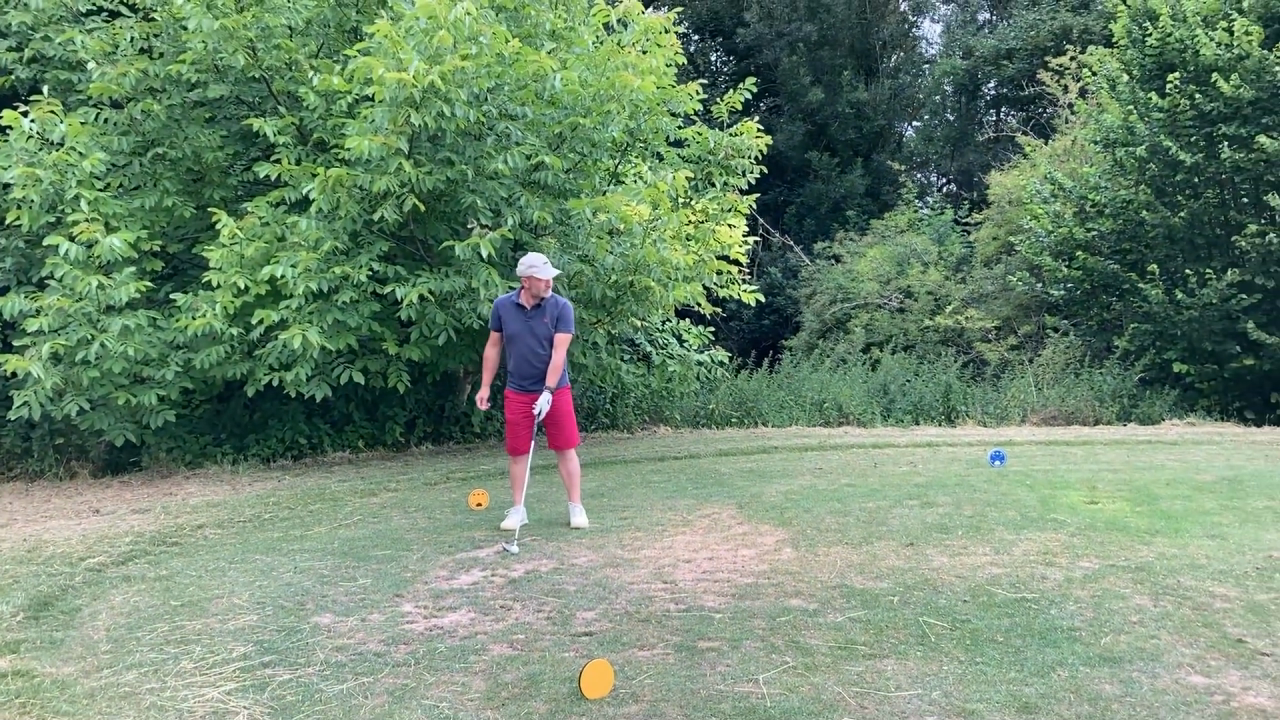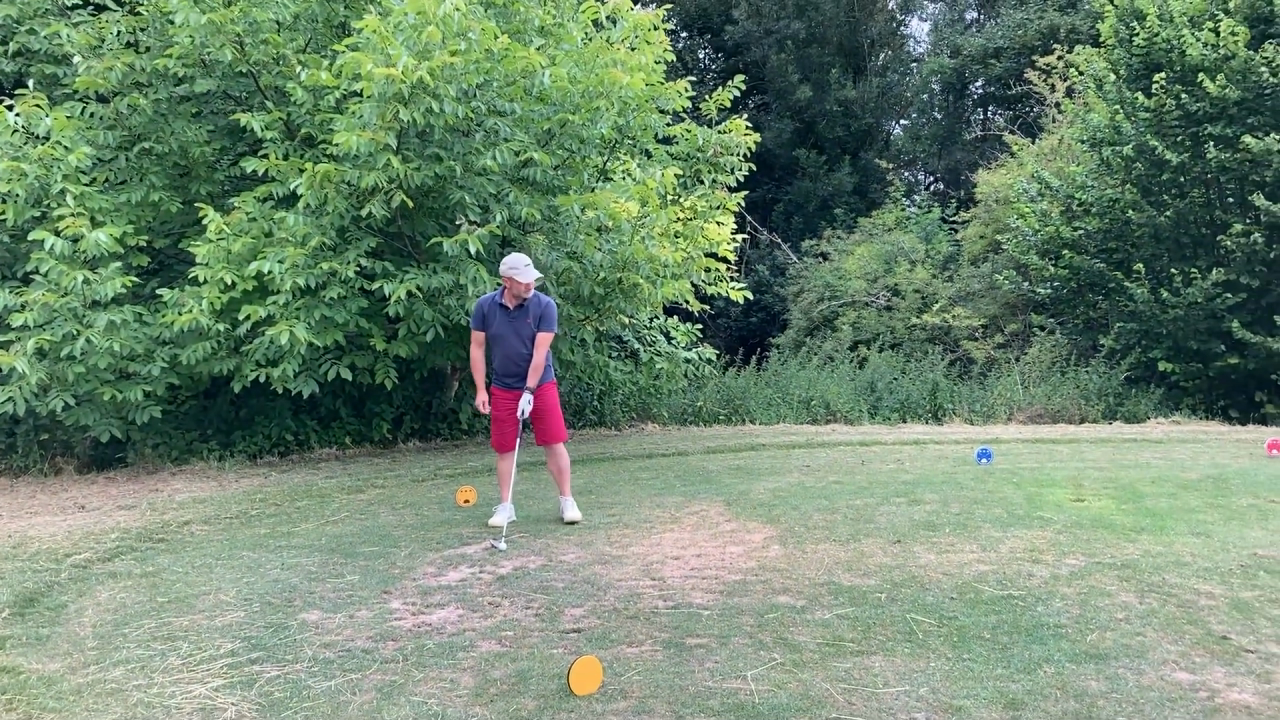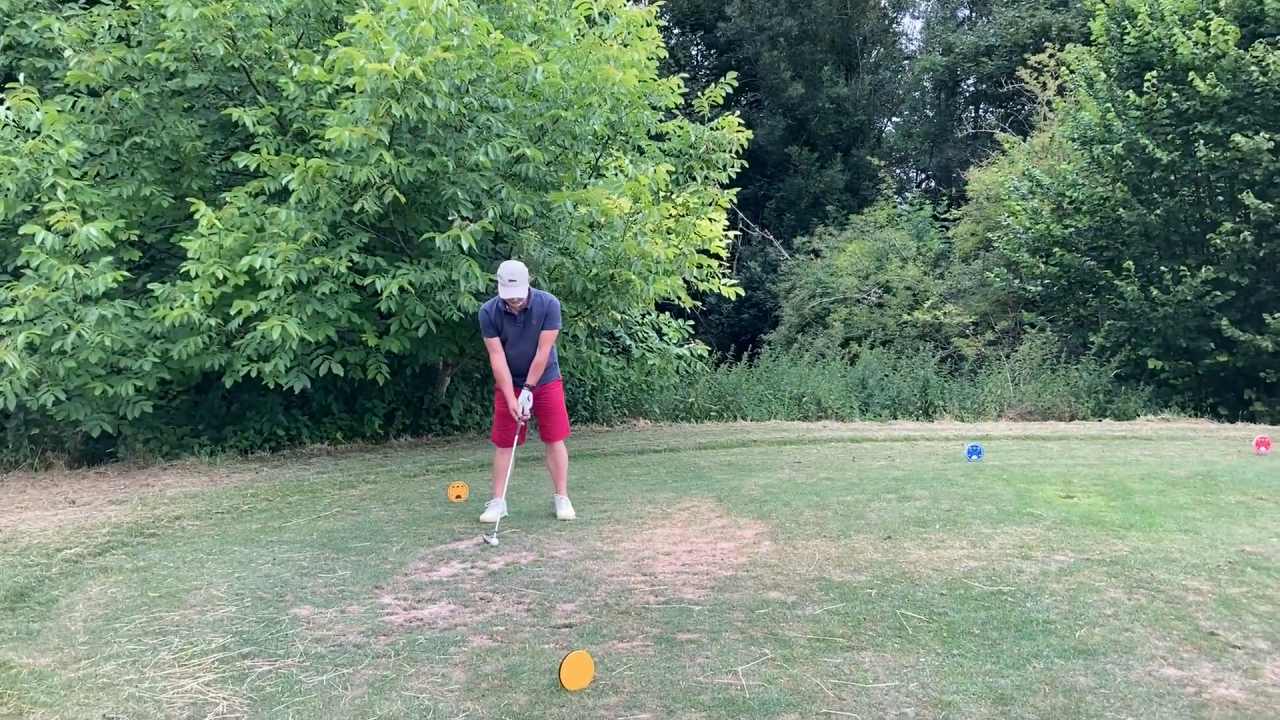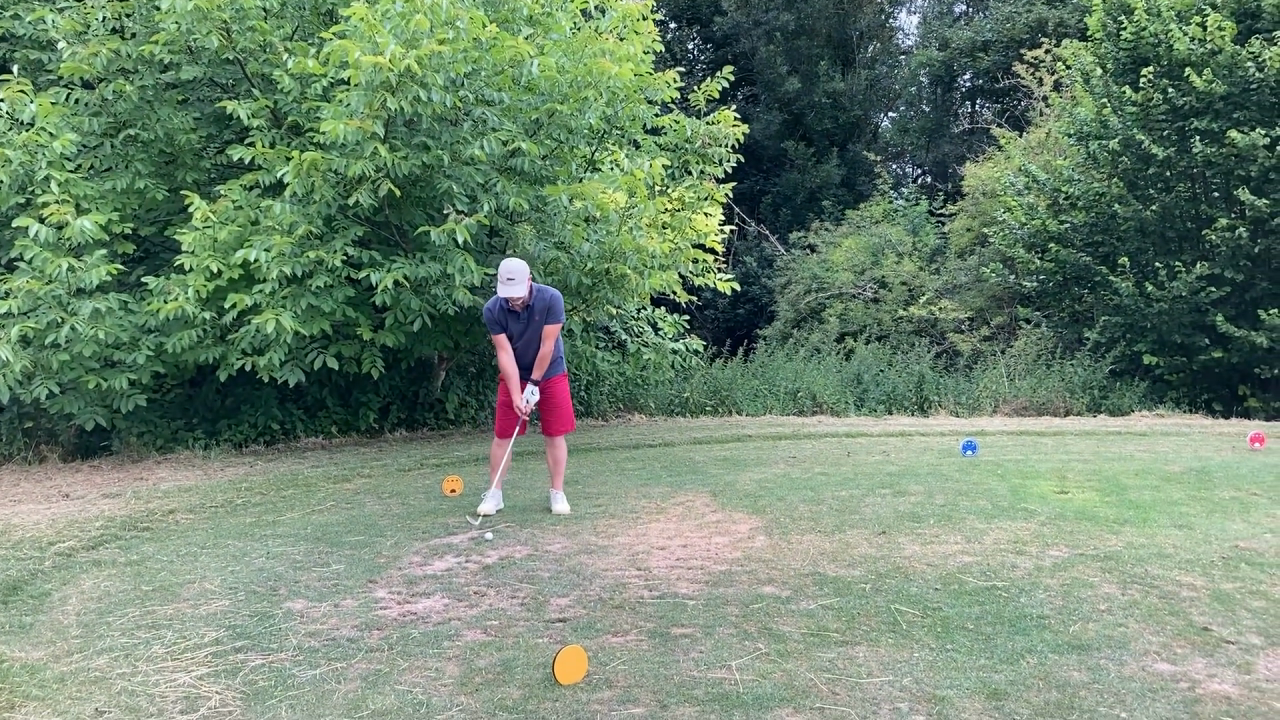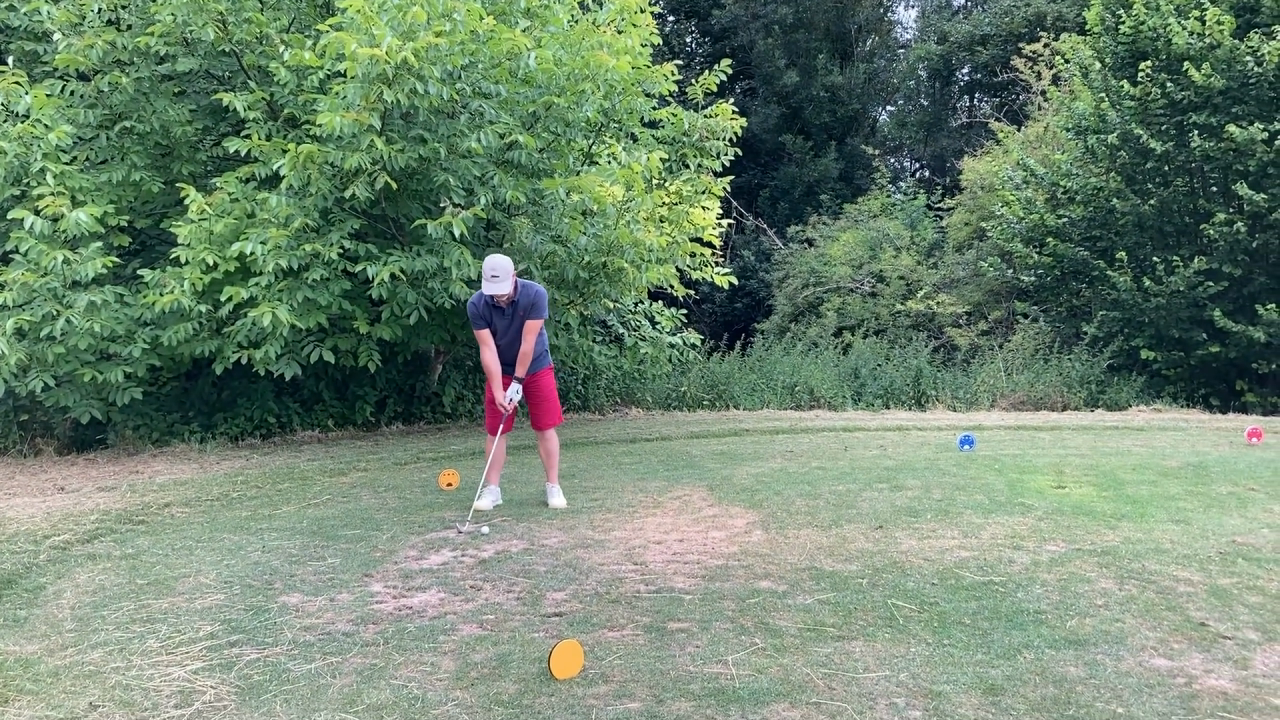
dt=0.3s
person 1, frame 1
left shoulder: (562, 307)
right shoulder: (502, 306)
left elbow: (559, 353)
right elbow: (493, 347)
left wrist: (548, 392)
right wrist: (485, 386)
left hip: (556, 390)
right hip: (517, 392)
left knee: (566, 449)
right knee: (517, 452)
left ankle: (575, 506)
right ankle: (518, 509)
person 1, frame 2
left shoulder: (545, 305)
right shoulder: (484, 306)
left elbow: (540, 352)
right elbow: (477, 348)
left wrist: (529, 391)
right wrist: (481, 391)
left hip: (541, 385)
right hip: (503, 389)
left knee: (554, 443)
right knee: (504, 449)
left ankle: (567, 500)
right ankle: (505, 506)
person 1, frame 3
left shoulder: (548, 304)
right shoulder: (488, 312)
left elbow: (543, 352)
right elbow: (497, 357)
left wrist: (529, 389)
right wrist: (511, 398)
left hip: (546, 381)
right hip: (509, 384)
left knee: (554, 440)
right knee: (503, 443)
left ankle: (561, 498)
right ankle: (497, 501)
person 1, frame 4
left shoulder: (551, 299)
right shoulder: (492, 309)
left elbow: (547, 346)
right elbow: (505, 354)
left wrist: (534, 384)
right wrist: (516, 395)
left hip: (551, 375)
right hip: (513, 377)
left knee: (555, 434)
right knee: (503, 435)
left ankle: (557, 493)
right ankle: (494, 493)
person 1, frame 5
left shoulder: (535, 294)
right shoulder: (476, 304)
left elbow: (528, 343)
right elbow: (488, 349)
left wrist: (517, 382)
right wrist: (498, 391)
left hip: (537, 369)
right hip: (500, 372)
left knee: (546, 428)
right knee: (496, 431)
left ankle: (553, 486)
right ankle: (492, 489)
